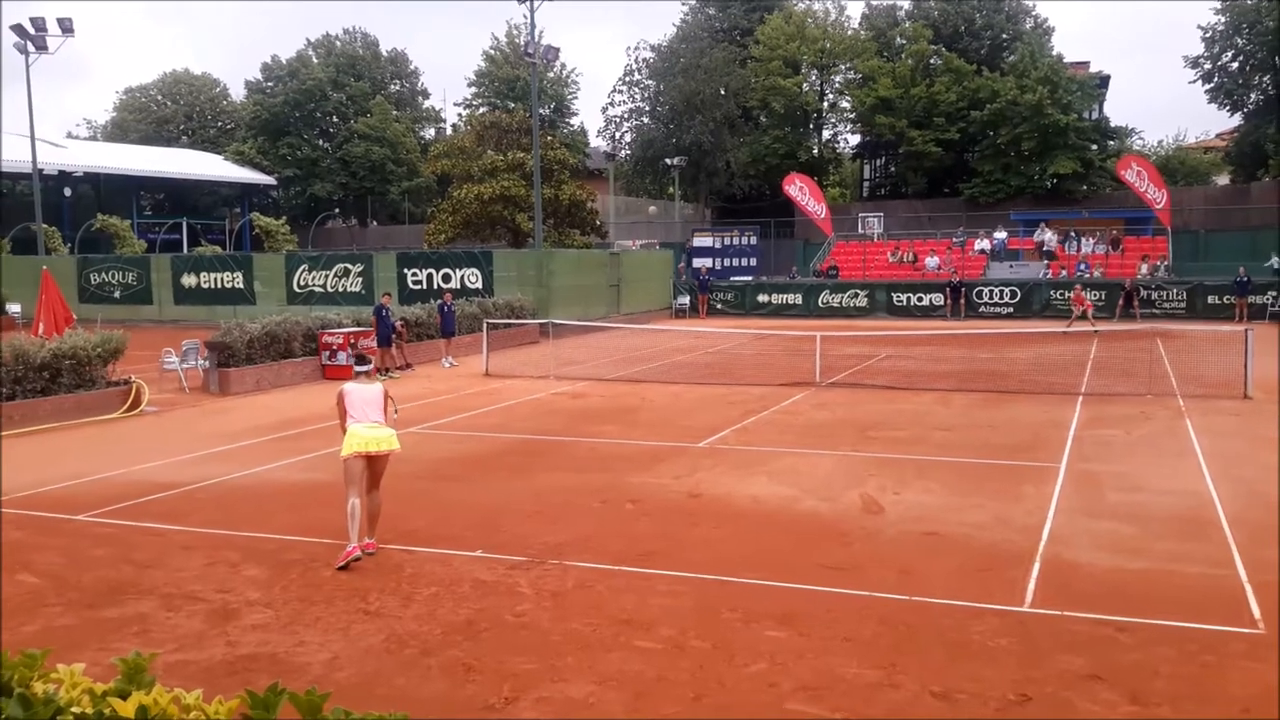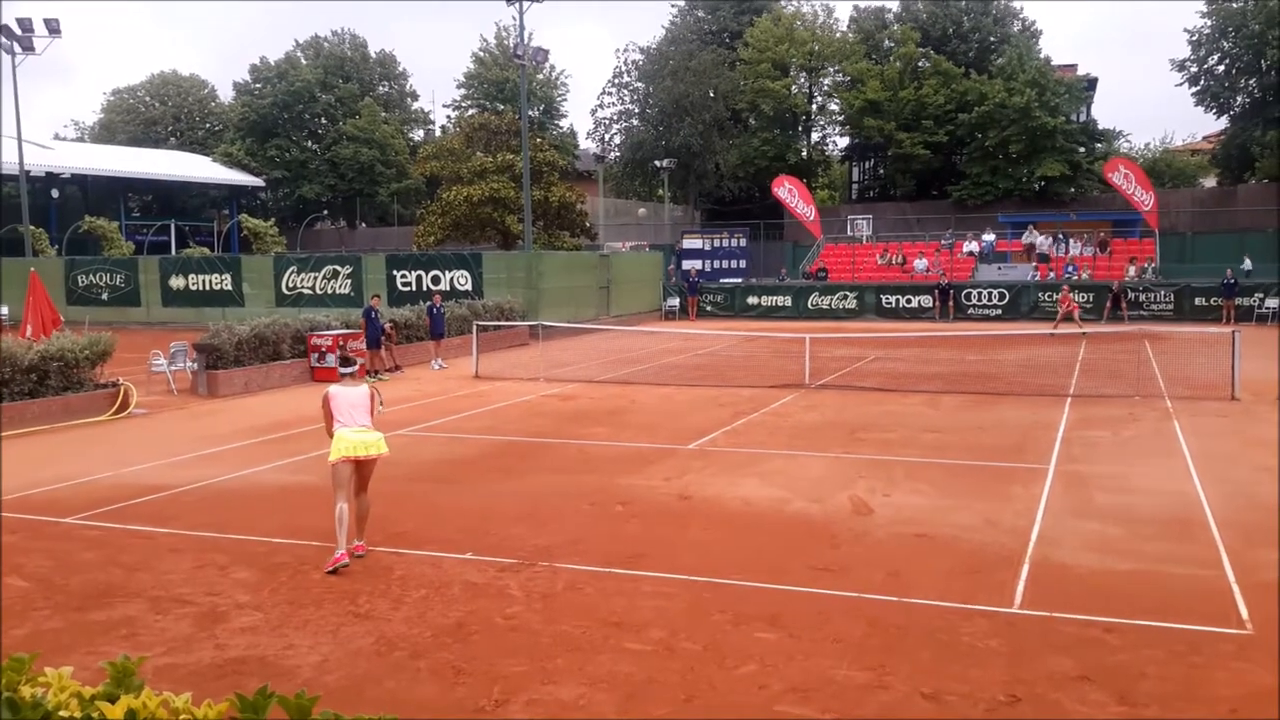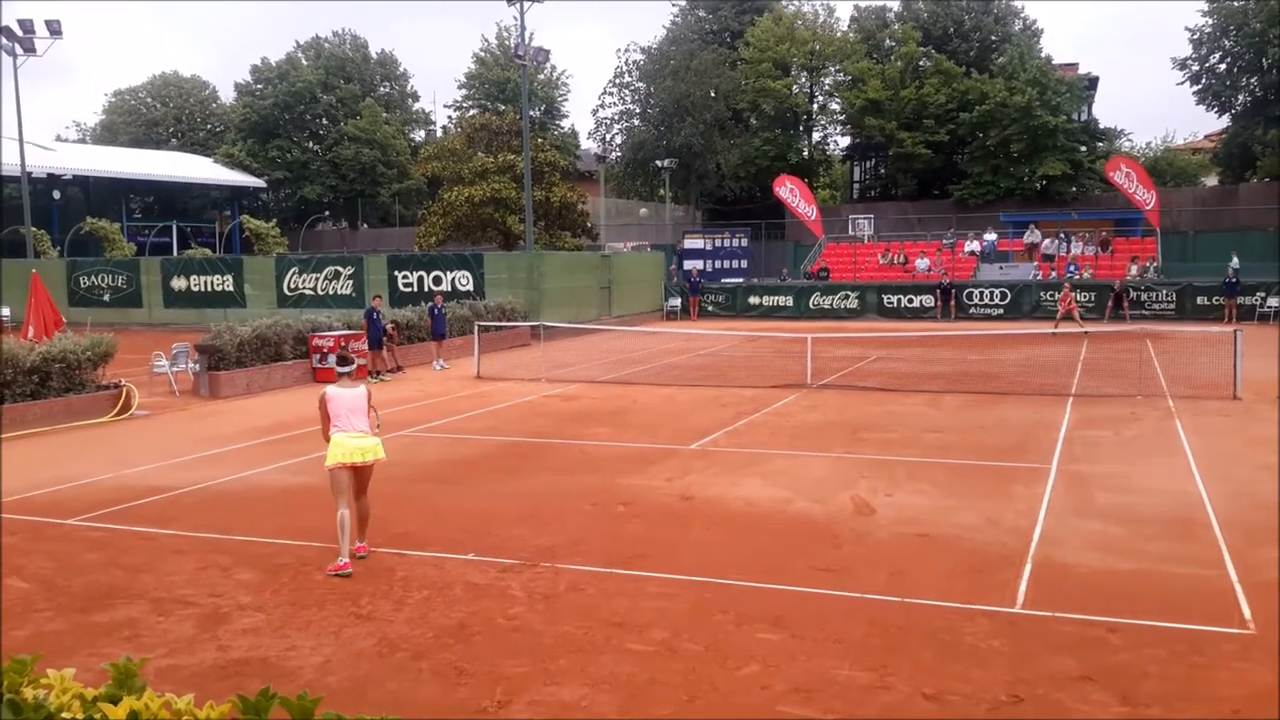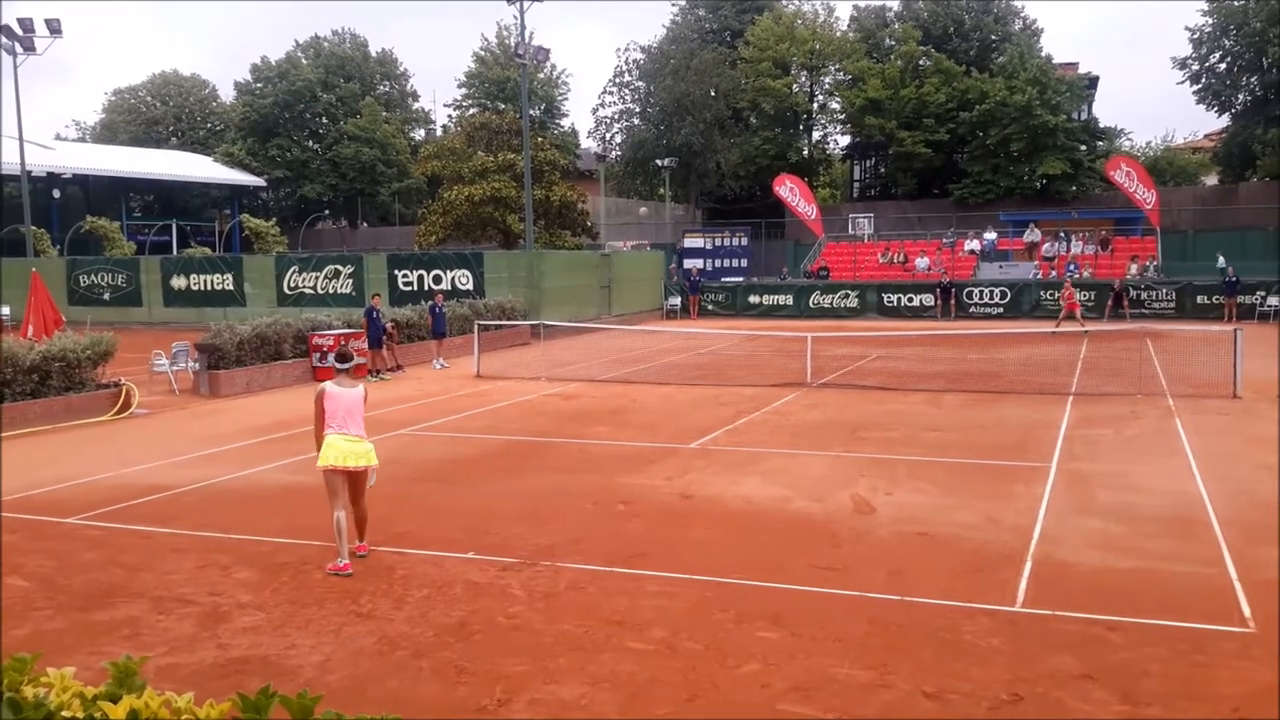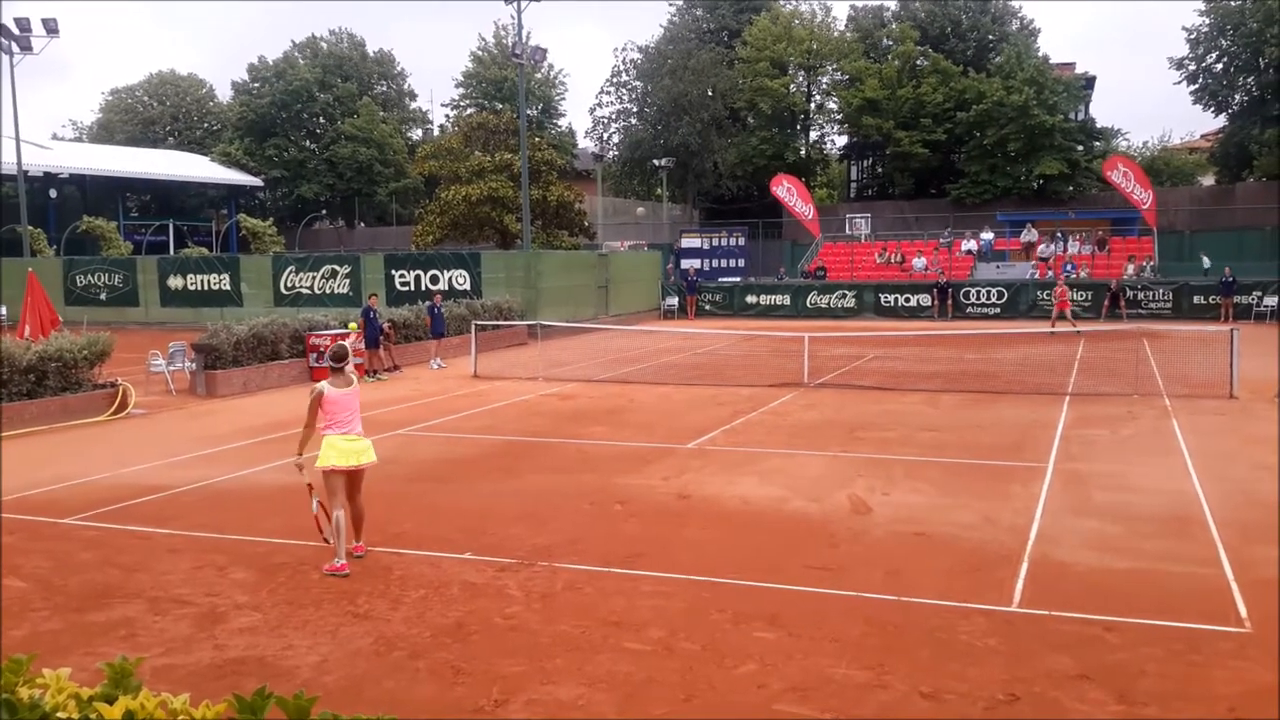
dt=0.3s
person 1, frame 1
left shoulder: (344, 389)
right shoulder: (381, 388)
left elbow: (343, 425)
left hip: (357, 436)
right hip: (382, 435)
left knee: (354, 494)
right knee: (373, 490)
left ankle: (353, 545)
right ankle: (370, 541)
person 1, frame 2
left shoulder: (329, 392)
right shoulder: (367, 390)
left elbow: (329, 428)
left hip: (344, 440)
right hip: (369, 438)
left knee: (341, 499)
right knee: (361, 493)
left ankle: (341, 552)
right ankle: (359, 543)
person 1, frame 3
left shoulder: (326, 393)
right shoulder: (365, 390)
left elbow: (325, 429)
left hip: (341, 445)
right hip: (366, 443)
left knee: (342, 504)
right knee: (361, 496)
left ankle: (344, 560)
right ankle: (361, 544)
person 1, frame 4
left shoulder: (323, 389)
right shoulder: (361, 389)
left elbow: (319, 426)
left wrist: (320, 451)
left hip: (335, 447)
right hip: (360, 447)
left knee: (338, 506)
right knee: (358, 501)
left ankle: (343, 561)
right ankle: (361, 544)
person 1, frame 5
left shoulder: (320, 390)
right shoulder: (353, 381)
left elbow: (309, 426)
right elbow: (348, 366)
left wrist: (299, 454)
right wrist: (348, 347)
left hip: (334, 451)
right hip: (358, 447)
left knee: (337, 506)
right knee: (354, 498)
left ankle: (341, 562)
right ankle: (359, 544)
